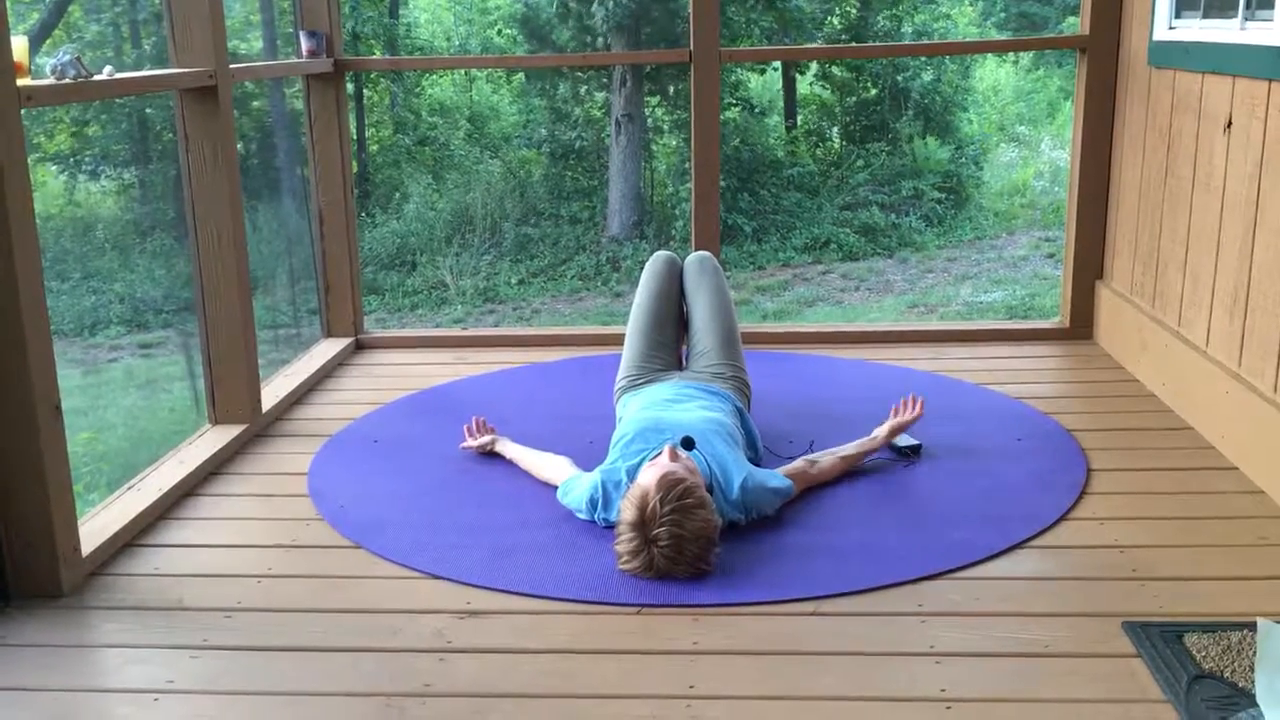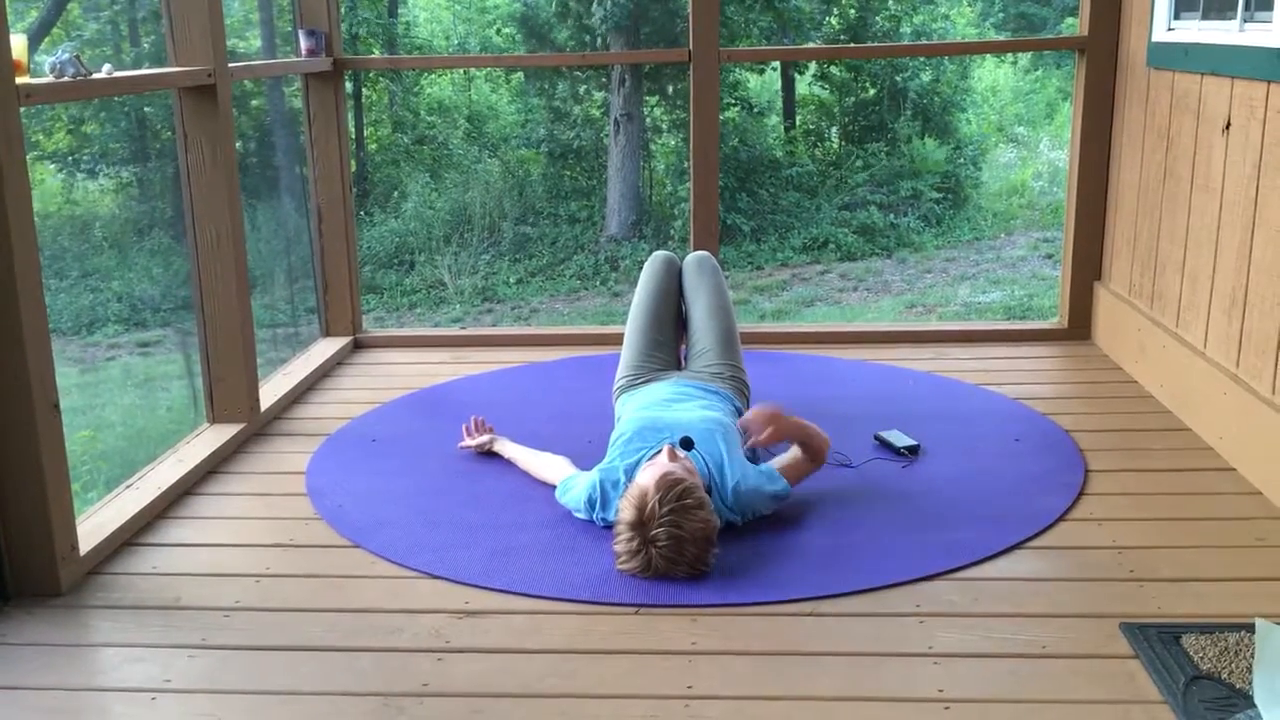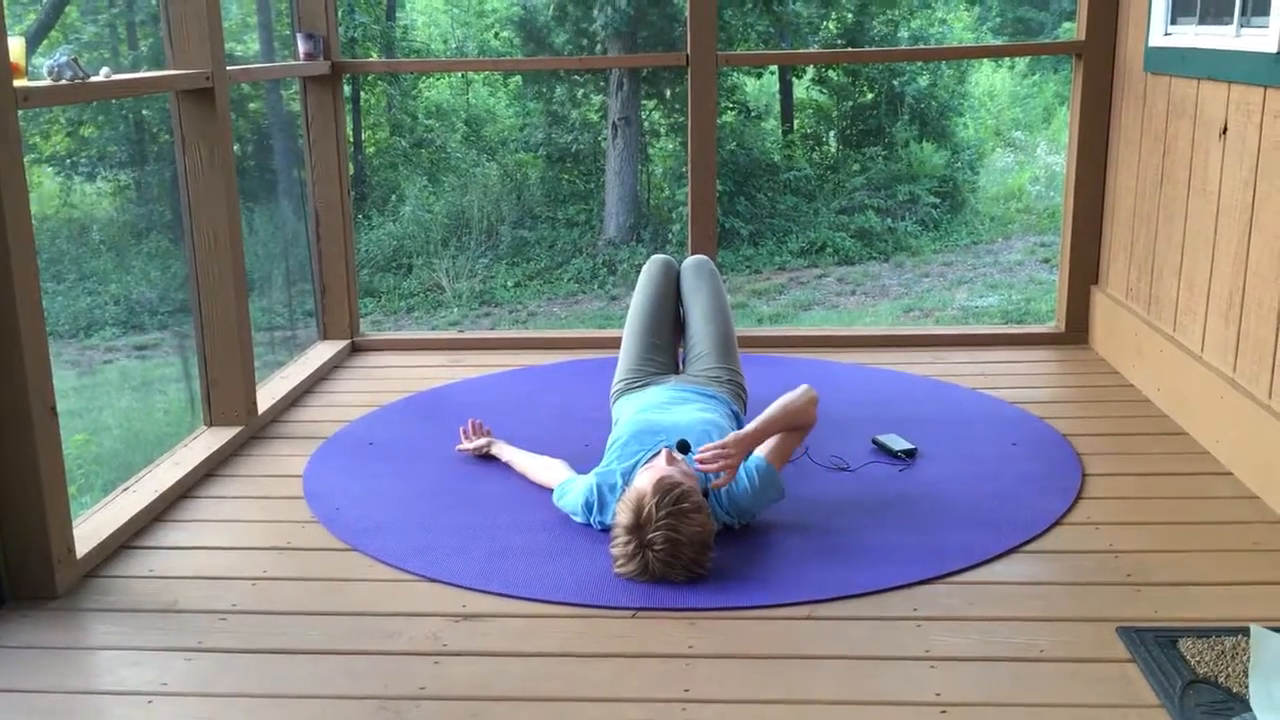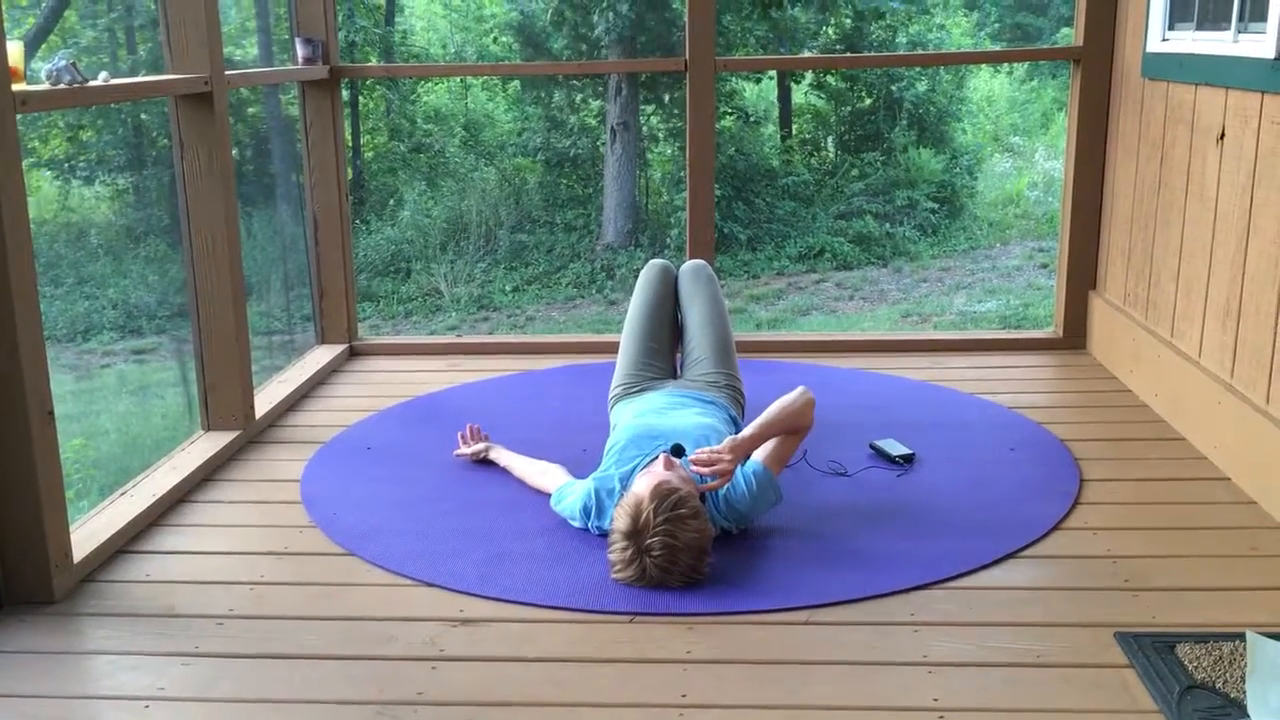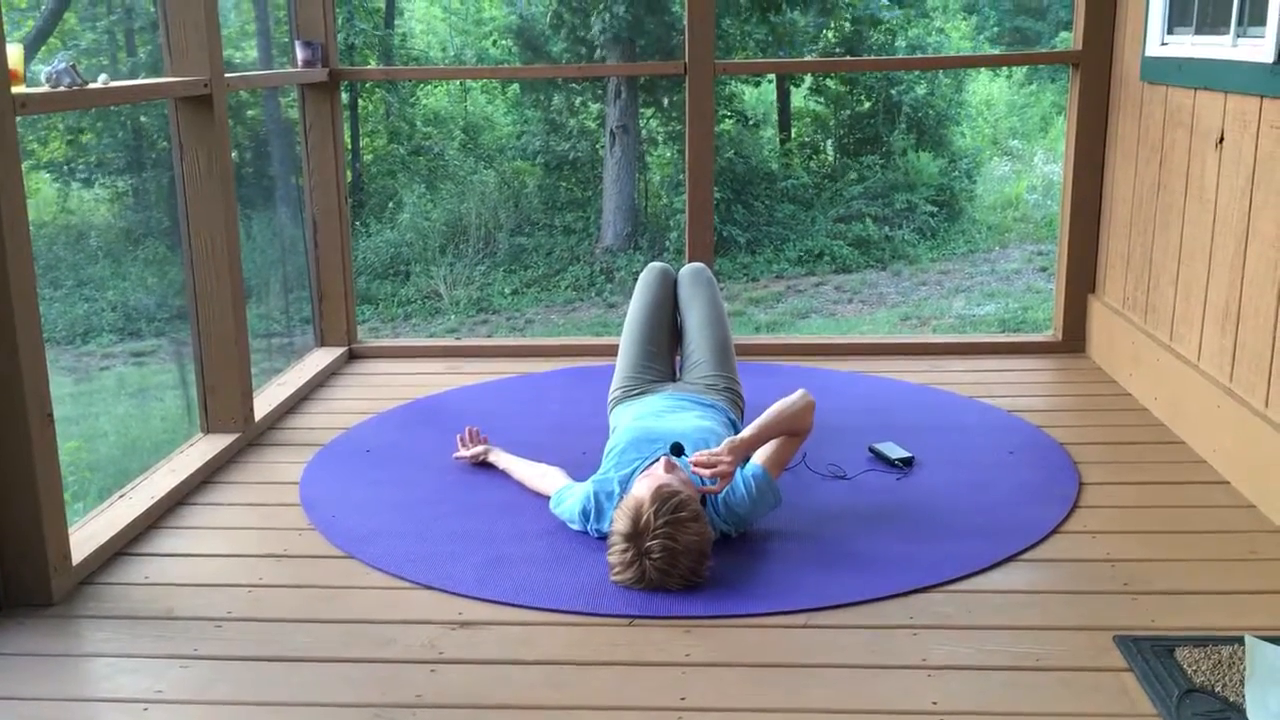
dt=0.4s
person 1, frame 1
left shoulder: (601, 498)
right shoulder: (742, 495)
left elbow: (561, 469)
right elbow: (811, 468)
left wrist: (500, 443)
right wrist: (886, 431)
left hip: (641, 391)
right hip: (718, 393)
left knee: (663, 263)
right knee: (700, 262)
person 1, frame 2
left shoulder: (599, 498)
right shoulder: (739, 495)
left elbow: (557, 467)
right elbow: (816, 451)
left wrist: (496, 442)
right wrist: (785, 428)
left hip: (641, 392)
right hip: (716, 392)
left knee: (663, 263)
right knee: (699, 263)
person 1, frame 3
left shoulder: (597, 501)
right shoulder: (736, 497)
left elbow: (554, 469)
right elbow: (805, 400)
left wrist: (494, 445)
right wrist: (746, 440)
left hip: (638, 394)
right hip: (714, 394)
left knee: (660, 266)
right knee: (697, 267)
person 1, frame 4
left shoulder: (595, 506)
right shoulder: (734, 502)
left elbow: (550, 474)
right elbow: (802, 401)
left wrist: (493, 450)
right wrist: (744, 443)
left hip: (637, 398)
right hip: (712, 399)
left knee: (659, 270)
right knee: (695, 270)
person 1, frame 5
left shoulder: (594, 509)
right shoulder: (732, 506)
left elbow: (549, 475)
right elbow: (803, 403)
left wrist: (492, 453)
right wrist: (742, 445)
left hip: (636, 402)
right hip: (712, 403)
left knee: (657, 273)
right knee: (694, 274)
